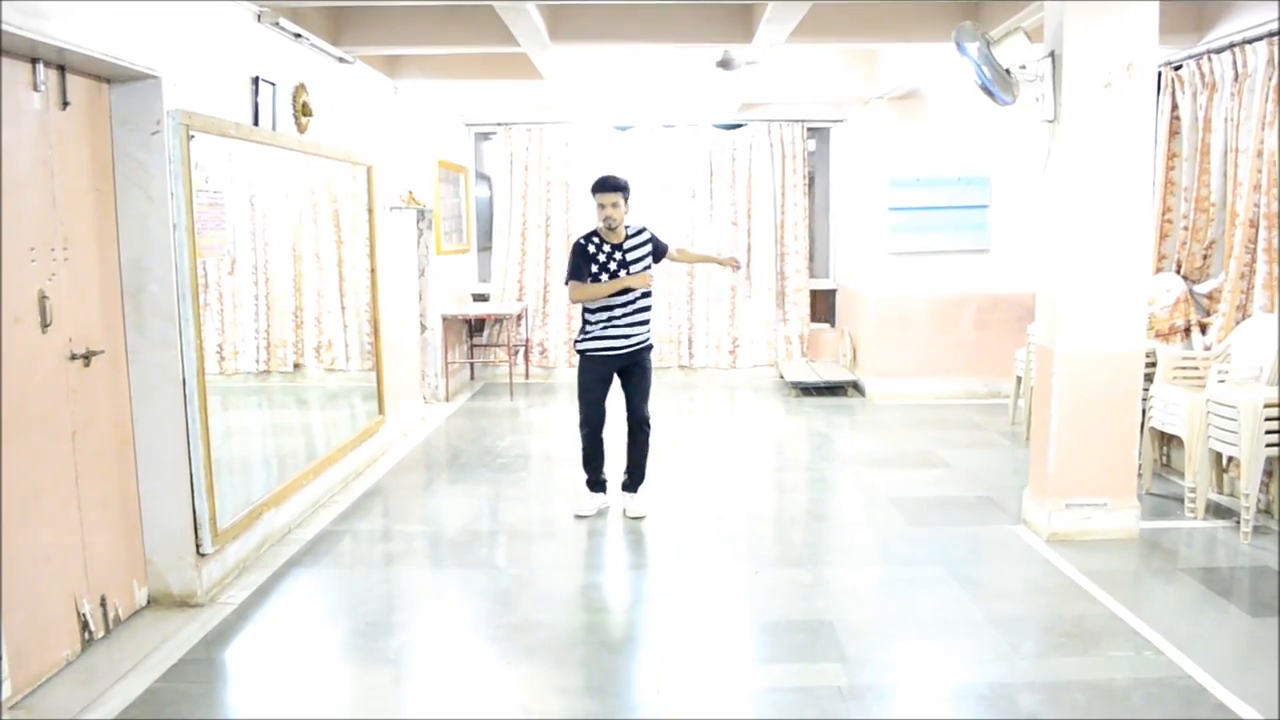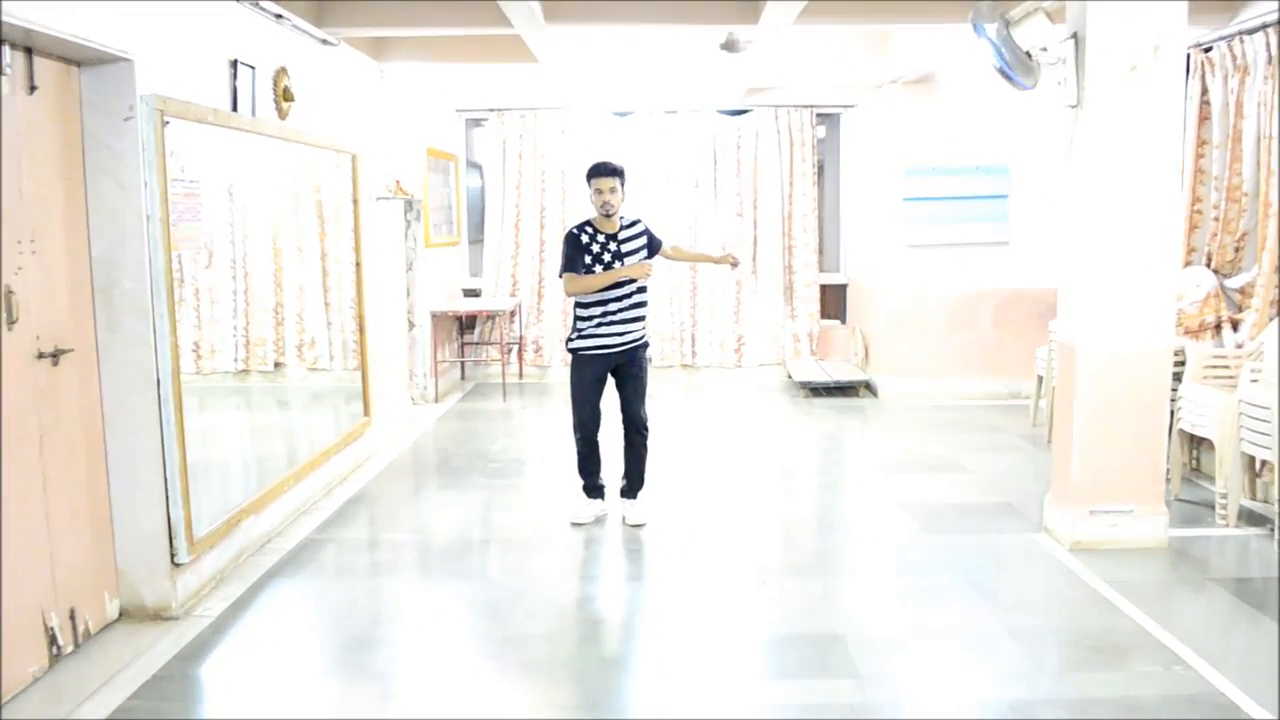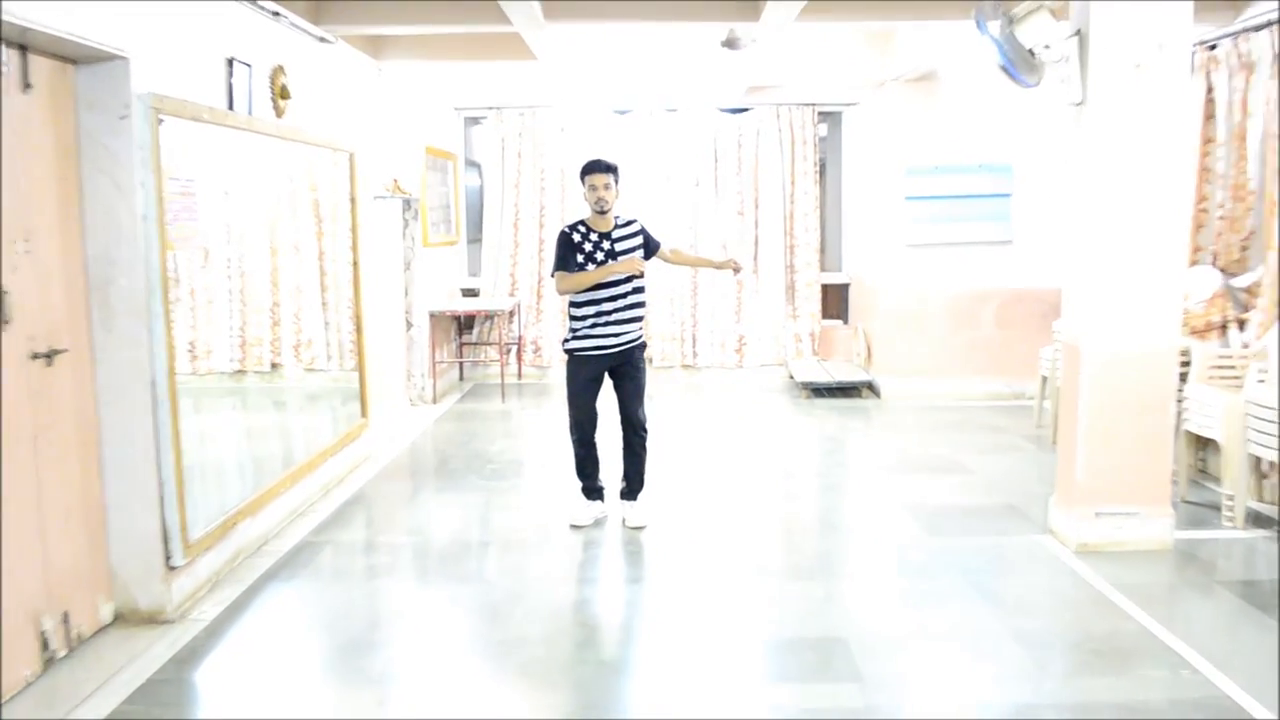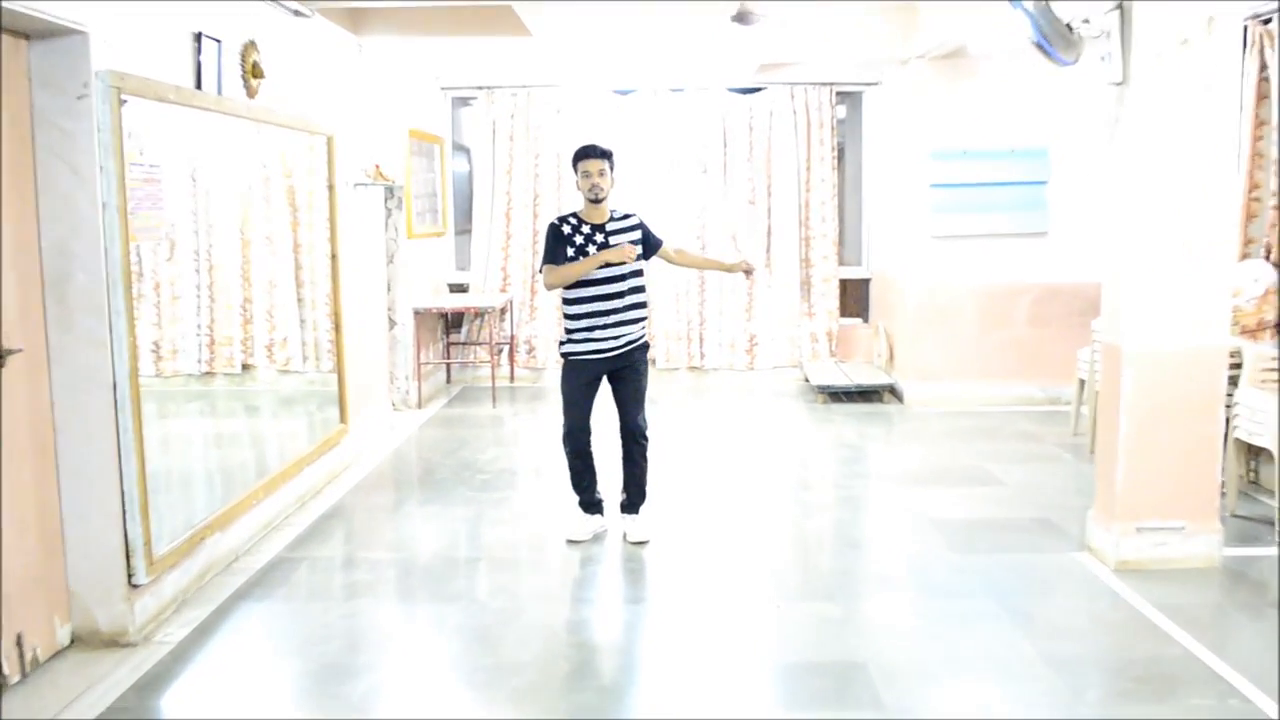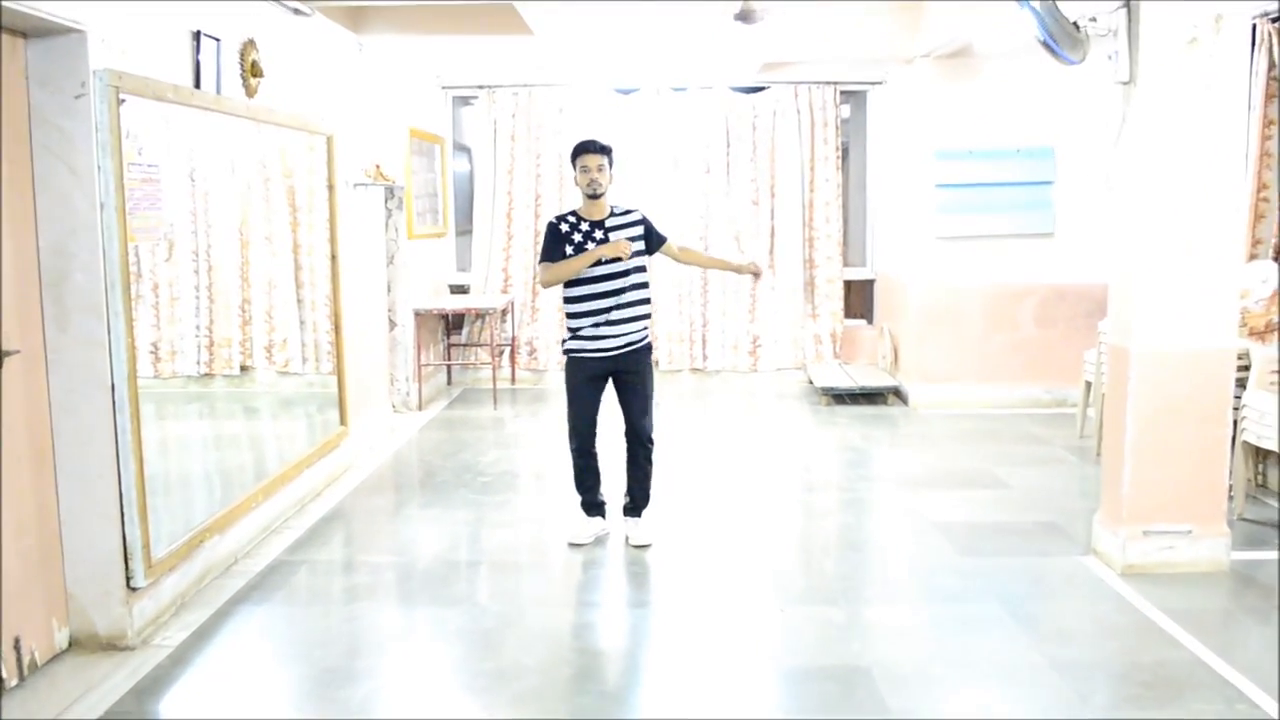
dt=0.3s
person 1, frame 1
left shoulder: (643, 237)
right shoulder: (583, 247)
left elbow: (674, 253)
right elbow: (575, 294)
left wrist: (718, 259)
right wrist: (626, 281)
left hip: (637, 348)
right hip: (596, 351)
left knee: (639, 420)
right knee: (590, 422)
person 1, frame 2
left shoulder: (637, 229)
right shoulder: (577, 237)
left elbow: (668, 250)
right elbow: (571, 286)
left wrist: (715, 258)
right wrist: (624, 271)
left hip: (632, 347)
right hip: (589, 350)
left knee: (636, 422)
right knee: (585, 425)
left ankle: (631, 497)
right ankle: (593, 496)
person 1, frame 3
left shoulder: (634, 230)
right shoulder: (570, 236)
left elbow: (667, 253)
right elbow: (562, 285)
left wrist: (716, 264)
right wrist: (615, 267)
left hip: (629, 347)
right hip: (585, 350)
left knee: (635, 424)
right knee: (581, 427)
left ankle: (631, 499)
right ankle: (592, 498)
person 1, frame 4
left shoulder: (632, 225)
right shoulder: (561, 229)
left elbow: (672, 254)
right elbow: (550, 279)
left wrist: (727, 266)
right wrist: (603, 256)
left hip: (630, 349)
right hip: (581, 353)
left knee: (634, 430)
right knee: (575, 435)
left ankle: (632, 512)
right ankle: (591, 512)
person 1, frame 5
left shoulder: (635, 221)
right shoulder: (560, 227)
left elbow: (678, 251)
right elbow: (546, 277)
left wrist: (736, 267)
right wrist: (599, 251)
left hip: (633, 349)
right hip: (585, 353)
left knee: (640, 433)
right knee: (581, 436)
left ankle: (635, 515)
right ankle: (593, 514)
